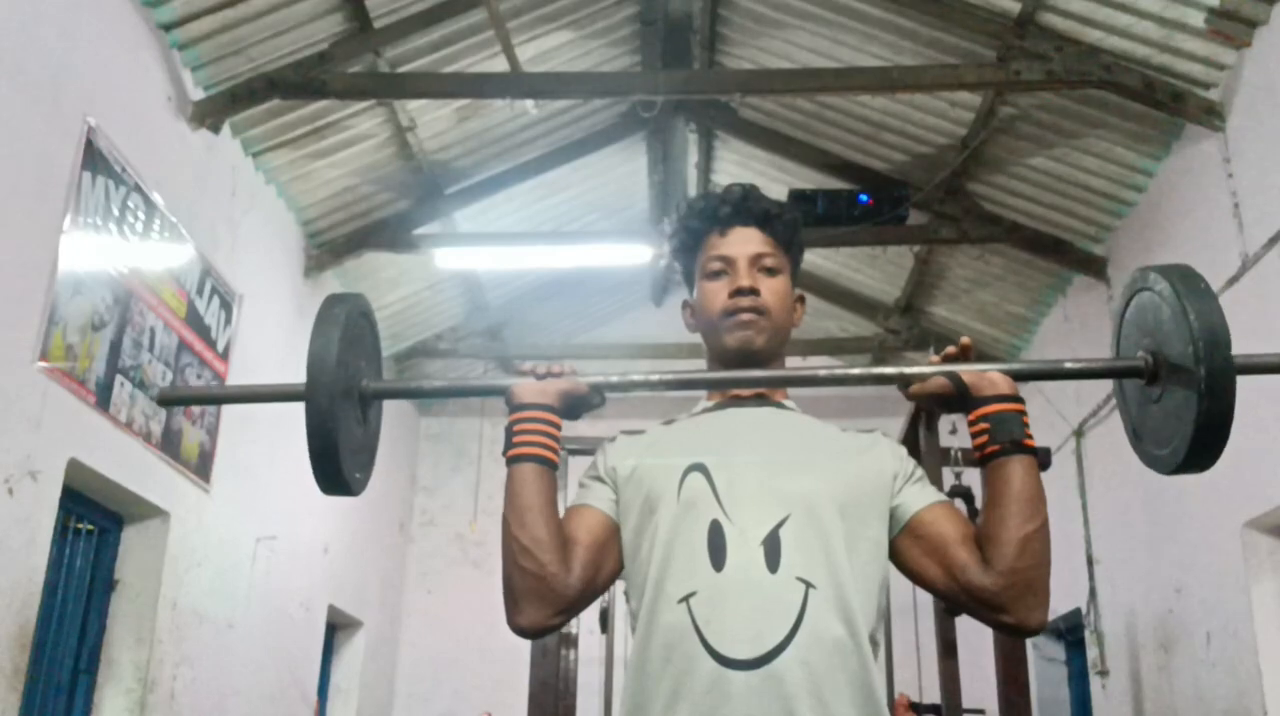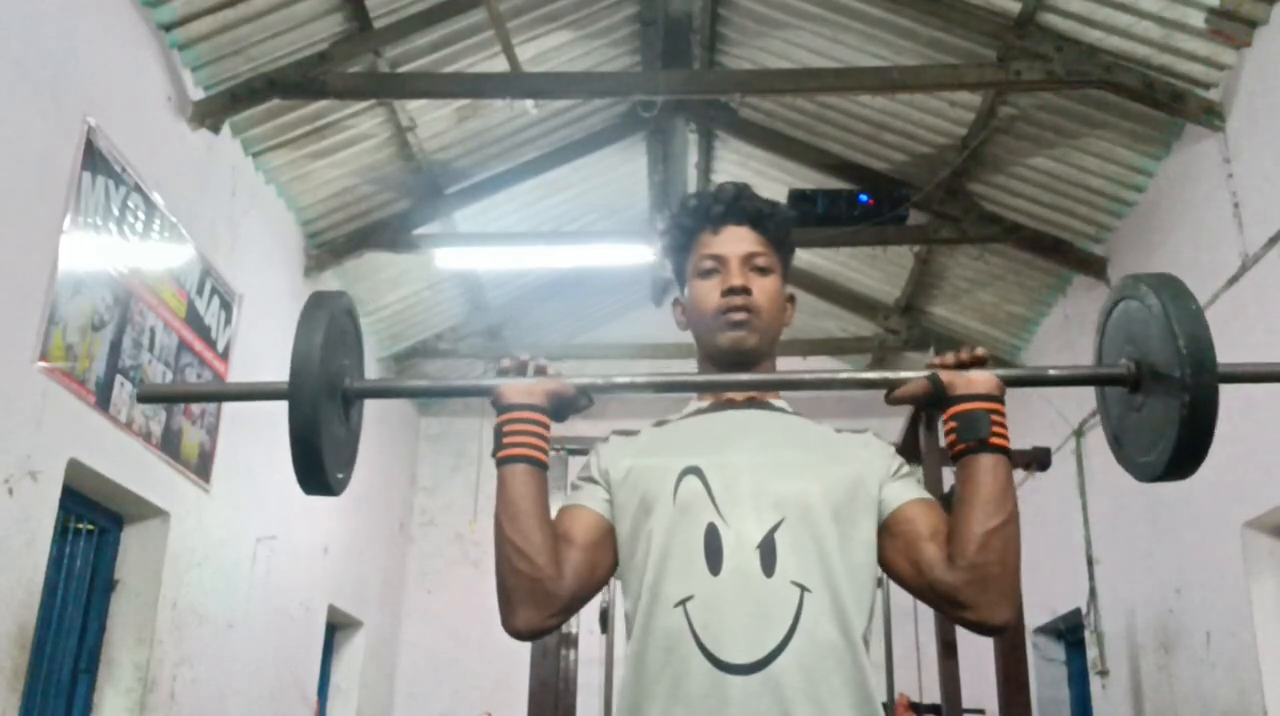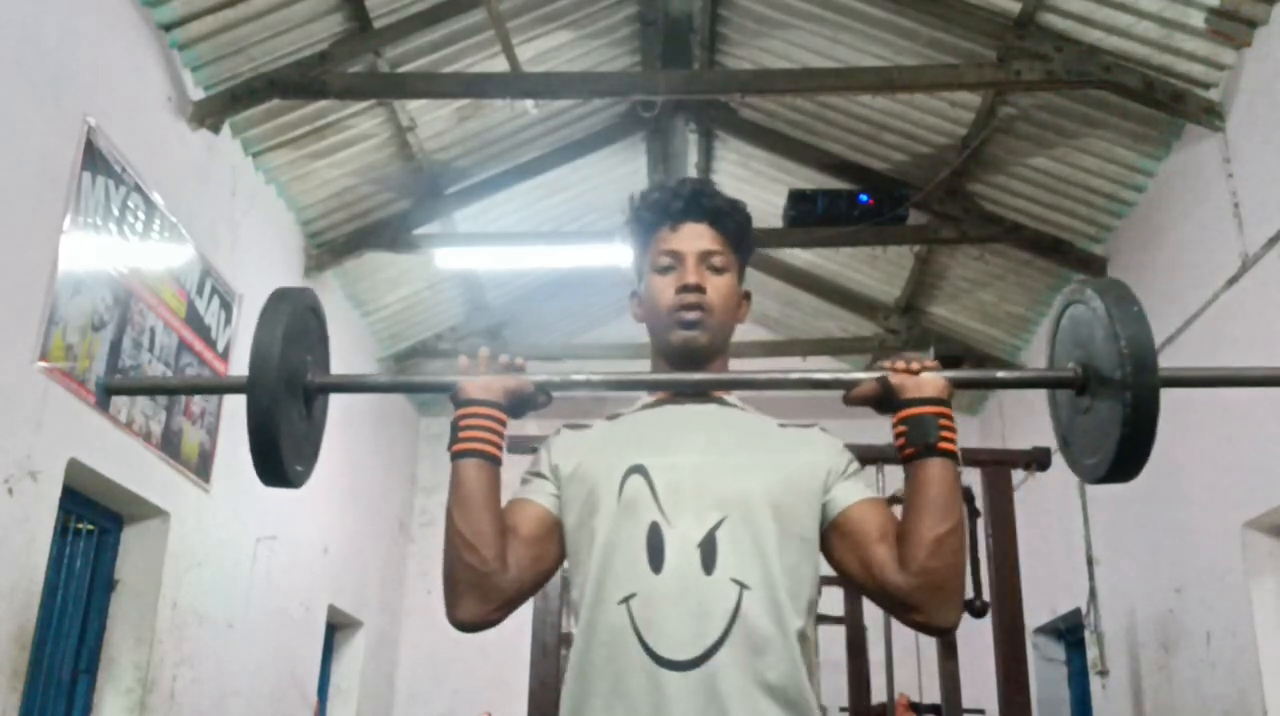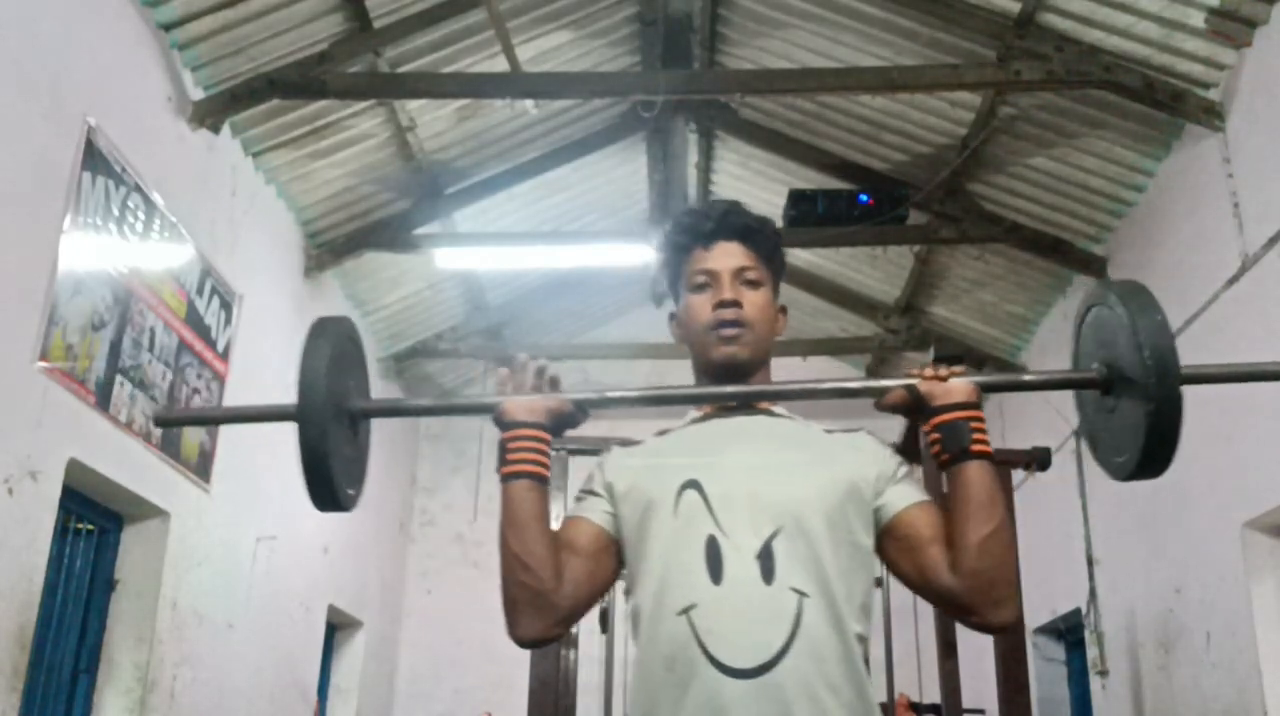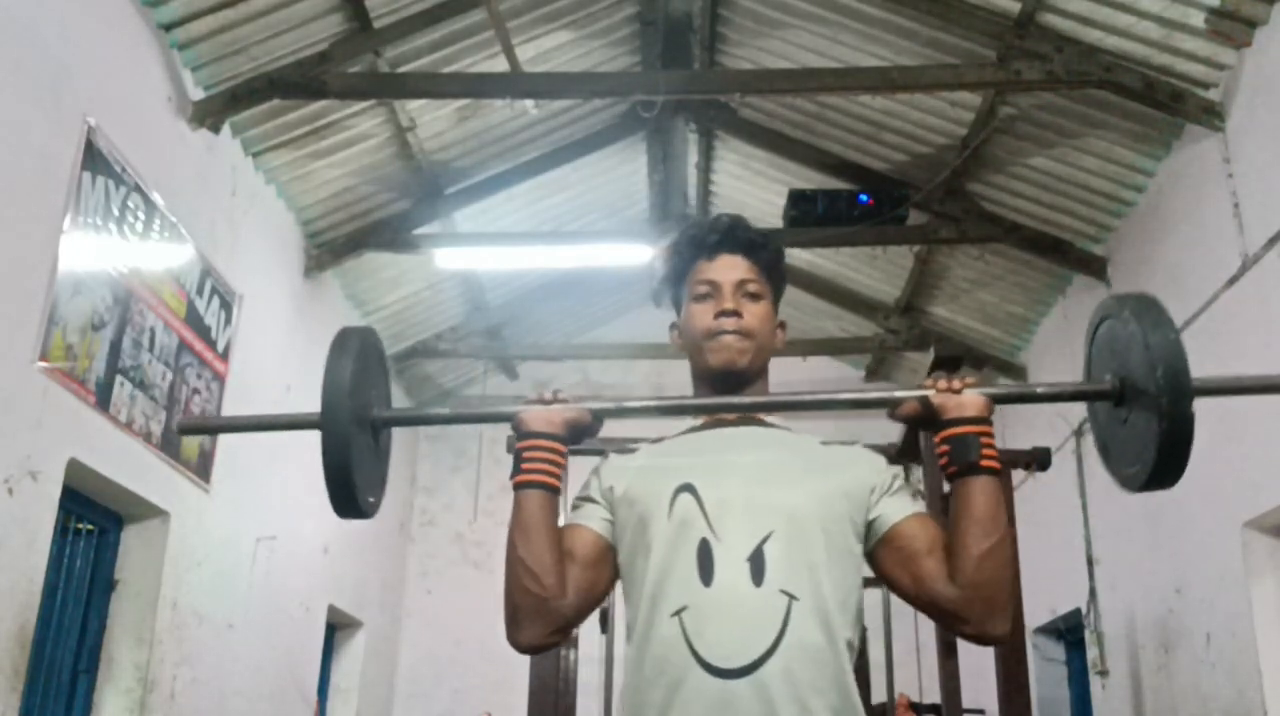
dt=0.4s
person 1, frame 1
left shoulder: (871, 458)
right shoulder: (629, 459)
left elbow: (1013, 600)
right elbow: (539, 604)
left wrist: (999, 412)
right wrist: (533, 423)
person 1, frame 2
left shoulder: (863, 458)
right shoulder: (622, 460)
left elbow: (983, 600)
right elbow: (533, 607)
left wrist: (977, 413)
right wrist: (522, 424)
person 1, frame 3
left shoulder: (811, 453)
right shoulder: (575, 452)
left elbow: (928, 601)
right elbow: (476, 599)
left wrist: (926, 417)
right wrist: (478, 420)
person 1, frame 4
left shoulder: (859, 458)
right shoulder: (626, 470)
left elbow: (987, 601)
right elbow: (537, 616)
left wrist: (958, 424)
right wrist: (523, 441)
person 1, frame 5
left shoulder: (853, 472)
right shoulder: (624, 476)
left elbow: (981, 612)
right elbow: (535, 623)
left wrist: (969, 439)
right wrist: (539, 449)
